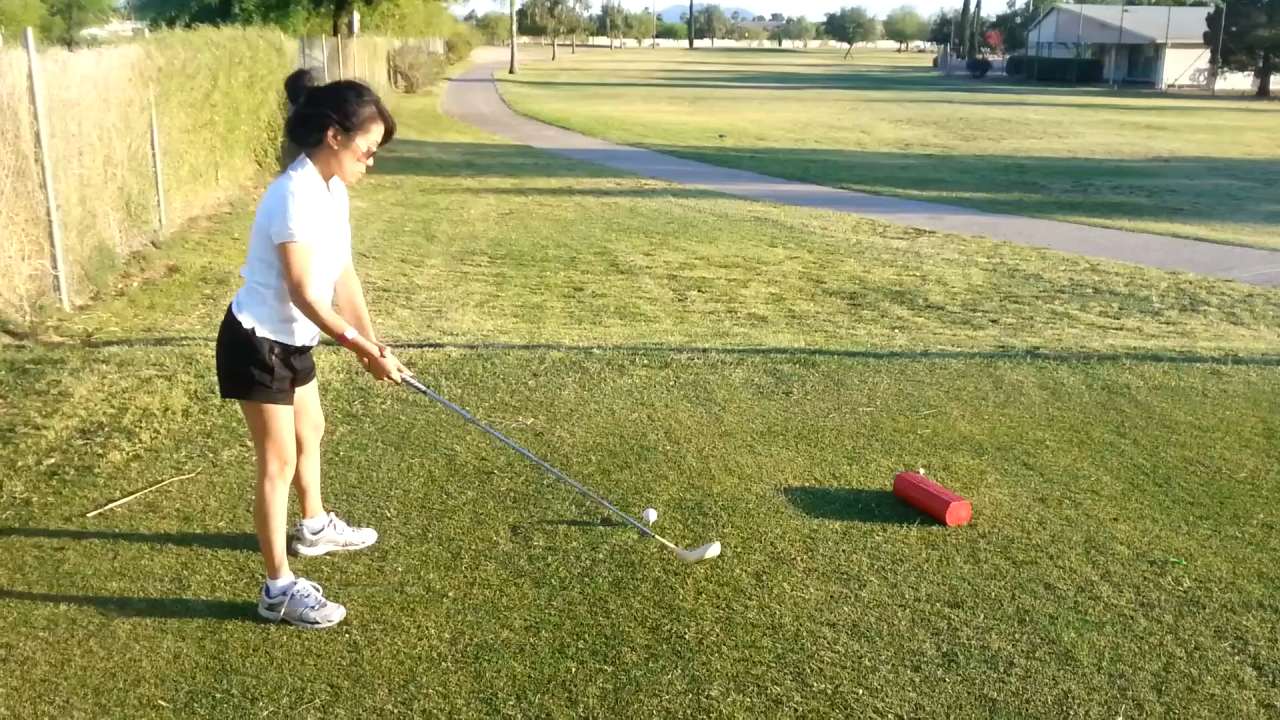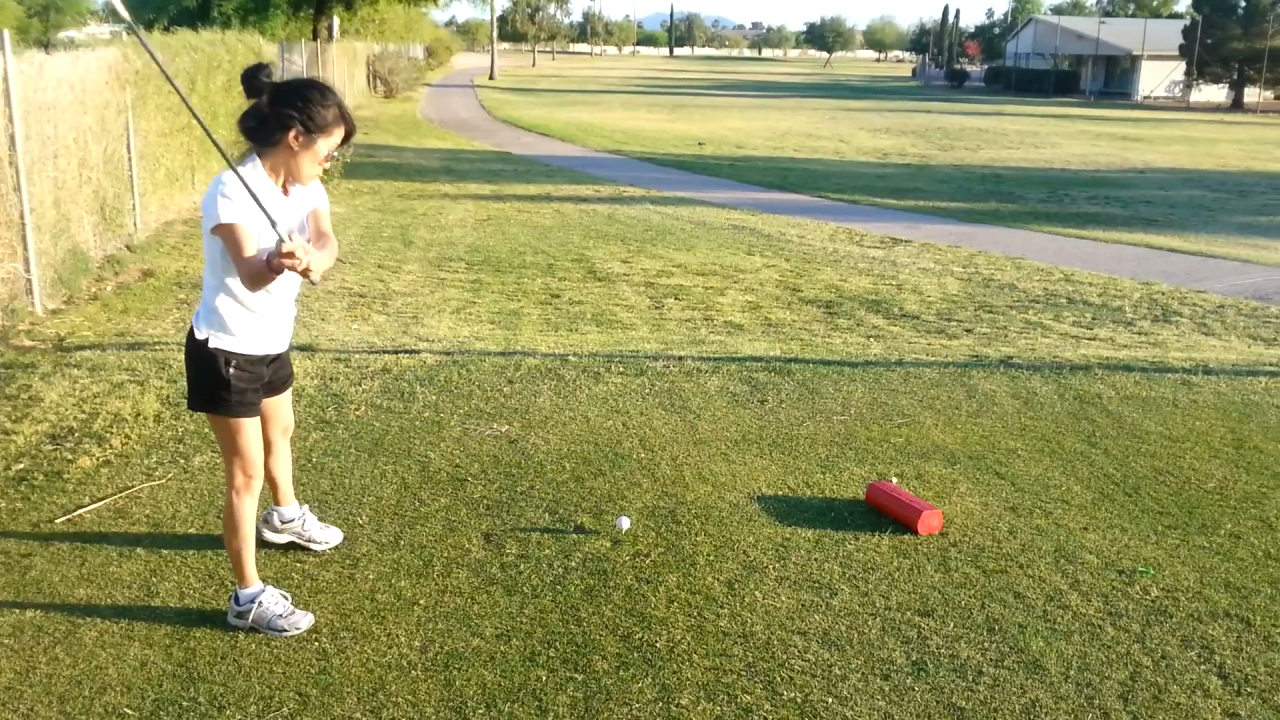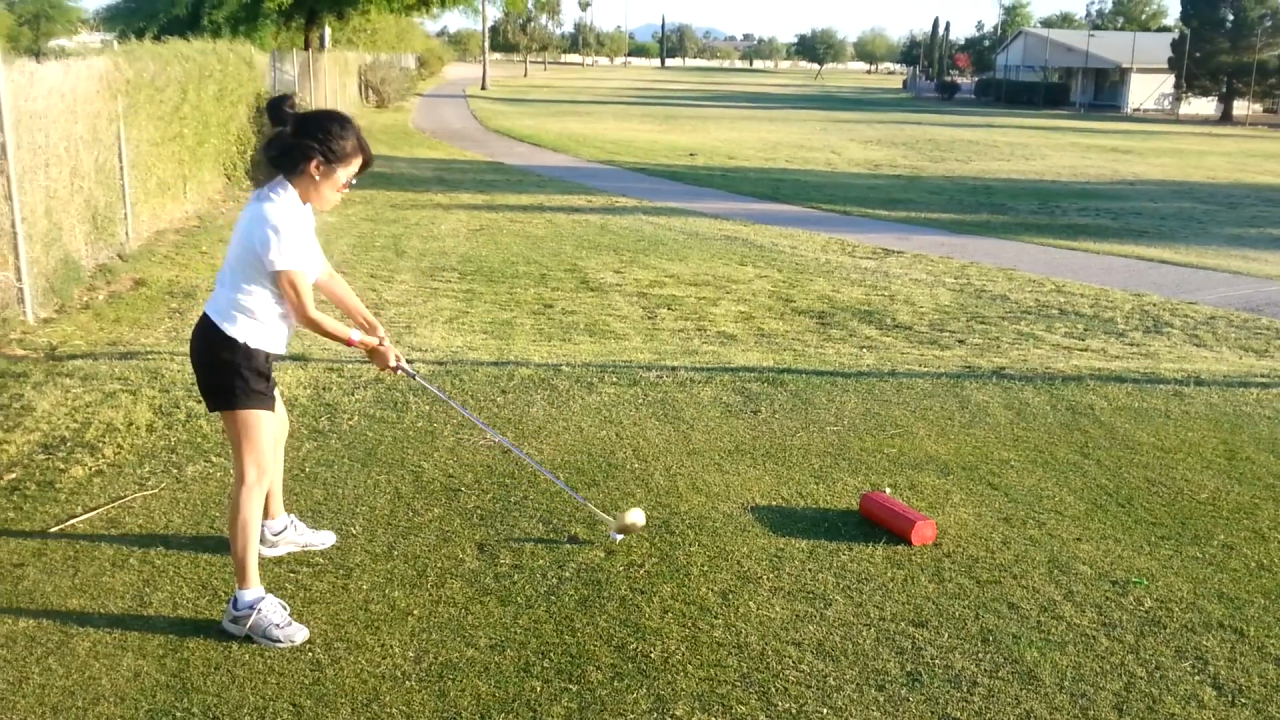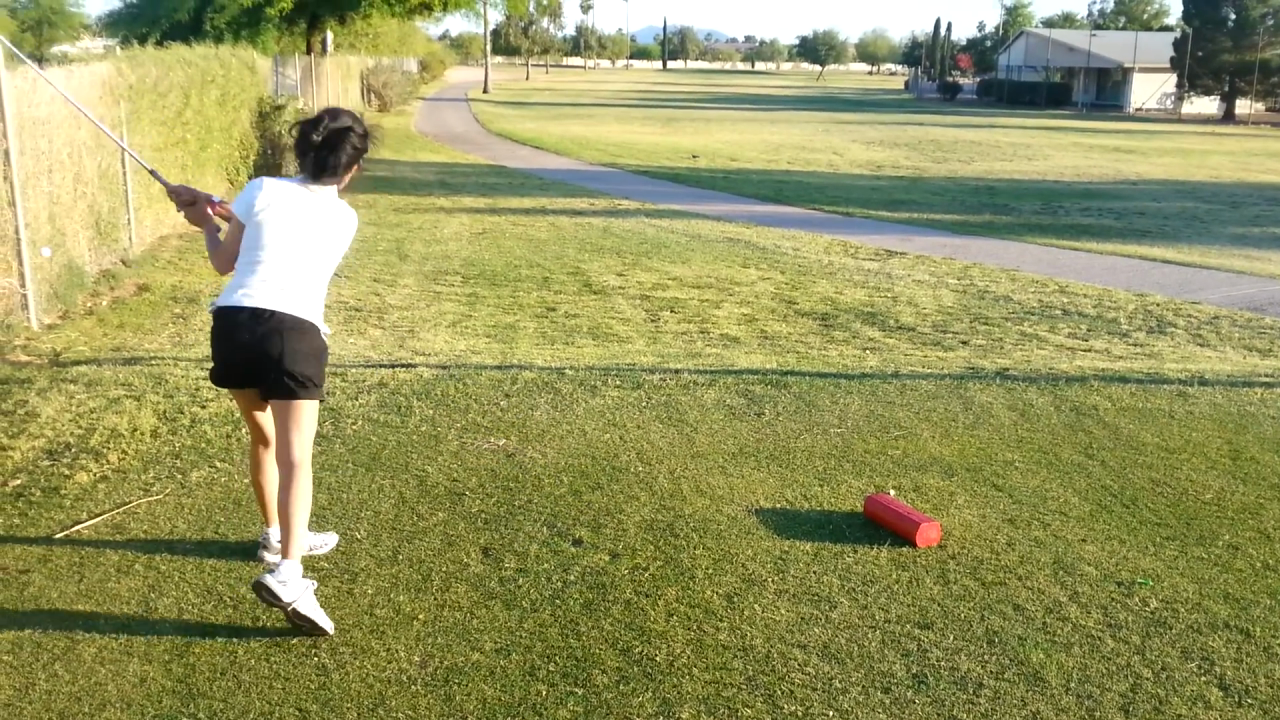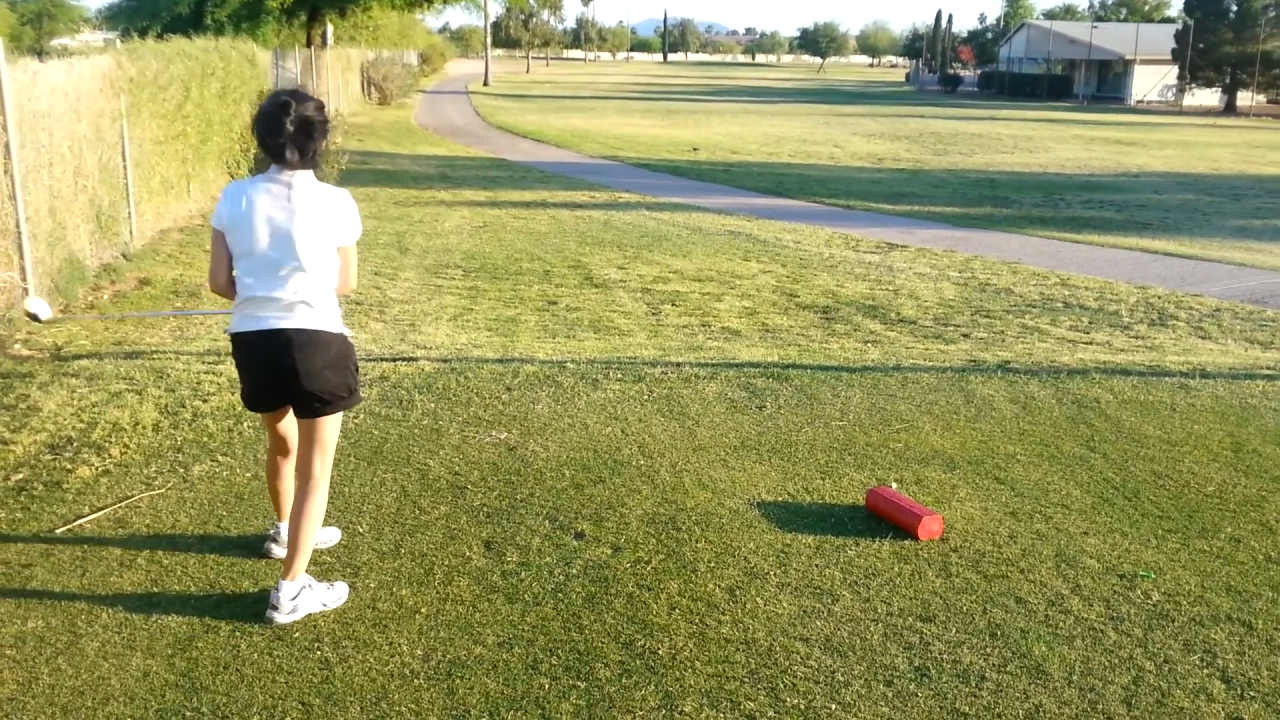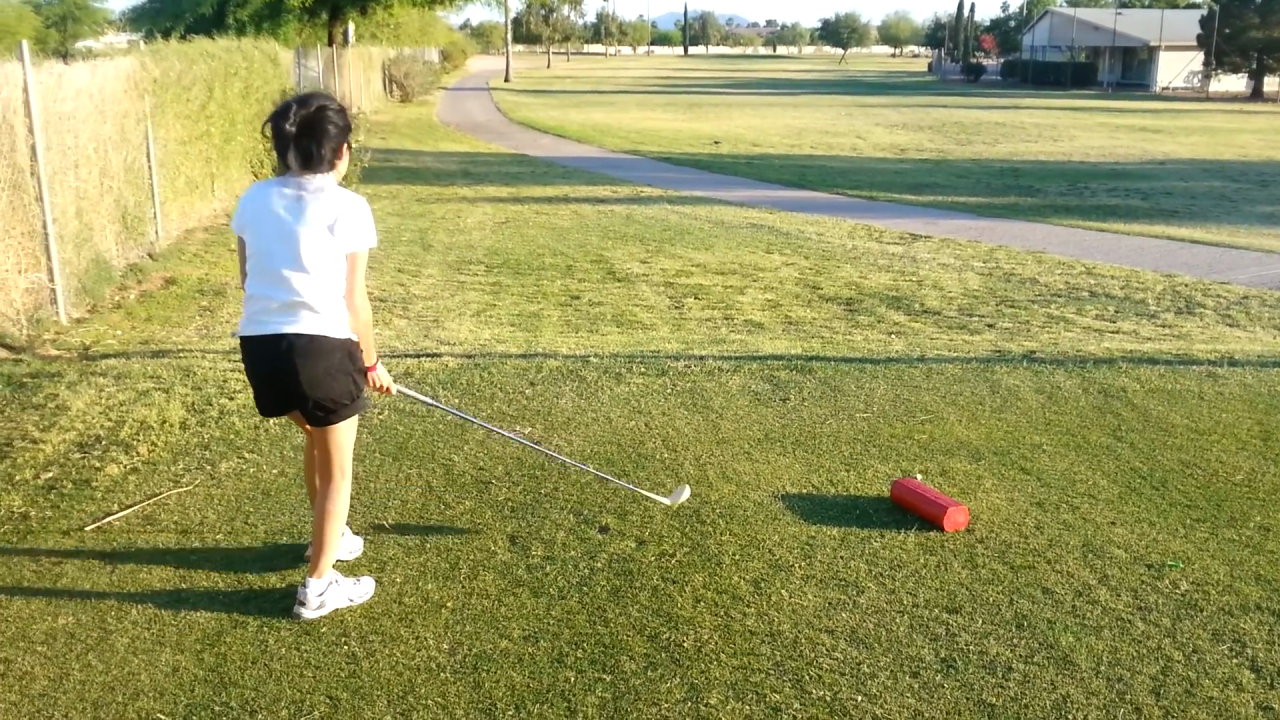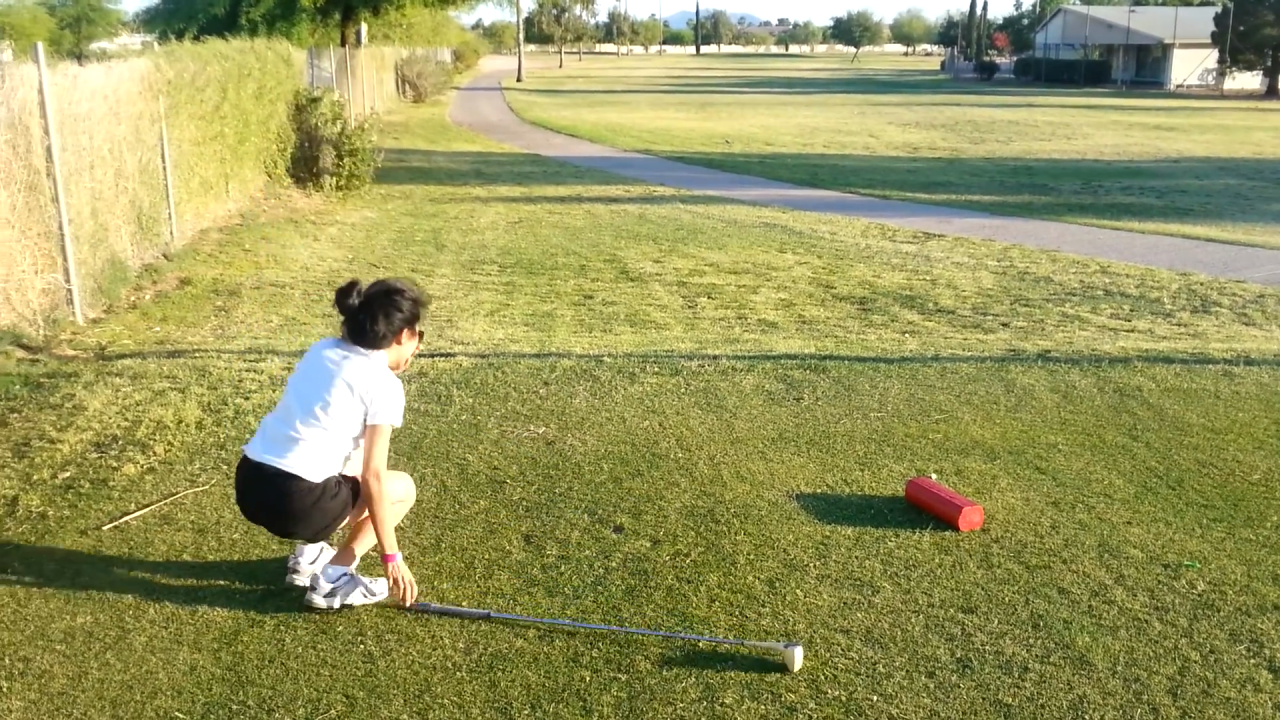
dt=0.5s
person 1, frame 1
left shoulder: (330, 189)
right shoulder: (297, 196)
left elbow: (342, 273)
right elbow: (305, 296)
left wrist: (370, 336)
right wrist: (363, 349)
left hip: (288, 340)
right hip: (257, 342)
left knee: (310, 433)
right knee: (278, 460)
left ankle: (314, 526)
right ankle: (279, 588)
person 1, frame 2
left shoulder: (306, 190)
right shoulder: (229, 191)
left elbow: (326, 242)
right elbow: (248, 275)
left wrist: (309, 256)
right wrist: (276, 263)
left hip: (272, 346)
right hip: (225, 352)
left knee: (280, 433)
right knee: (246, 473)
left ankle: (285, 516)
right ankle: (249, 596)
person 1, frame 3
left shoulder: (292, 203)
right shoulder: (282, 222)
left elbow: (324, 276)
right elbow: (305, 314)
left wrist: (371, 323)
right wrist: (367, 346)
left hip: (242, 344)
right hip: (233, 349)
left knee: (275, 436)
right knee: (255, 469)
left ankle: (275, 527)
right ankle: (248, 602)
person 1, frame 4
left shoulder: (262, 191)
right shoulder: (345, 219)
left elbow: (227, 262)
left wrist: (205, 216)
right wrist: (210, 207)
left hip: (234, 322)
right hip: (295, 331)
left knee: (264, 435)
right knee: (298, 457)
left ankle: (278, 535)
right ankle: (285, 571)
person 1, frame 5
left shoulder: (234, 199)
right shoulder: (337, 203)
left elbow: (221, 283)
right elbow: (346, 284)
left hip: (254, 343)
right hip: (318, 343)
left knee: (283, 443)
right knee: (315, 467)
left ankle: (286, 531)
right ankle: (290, 590)
person 1, frame 6
left shoulder: (253, 200)
right shoulder: (348, 208)
left elbow: (250, 277)
right elbow: (354, 304)
right wrist: (371, 364)
left hip: (259, 347)
right hip: (319, 348)
left knee: (321, 436)
right knee: (336, 468)
left ankle: (325, 537)
right ankle: (318, 587)
person 1, frame 7
left shoulder: (321, 351)
right shoulder: (384, 384)
right elbow: (373, 476)
right wrist: (392, 558)
left hip: (251, 482)
right hip: (294, 498)
left knee: (355, 461)
right knee: (400, 489)
left ankle: (308, 555)
right ankle: (334, 577)
